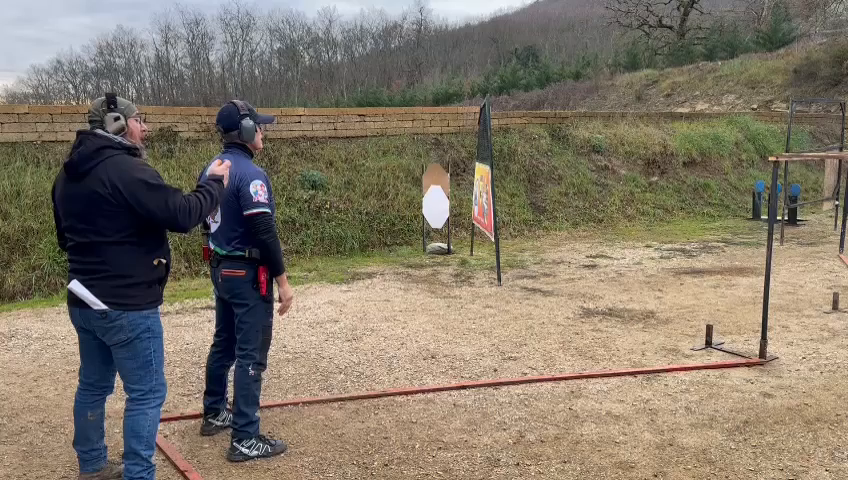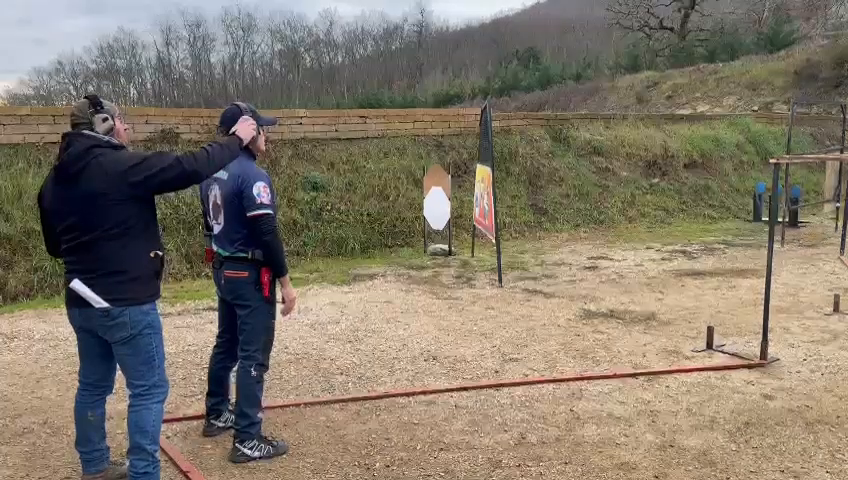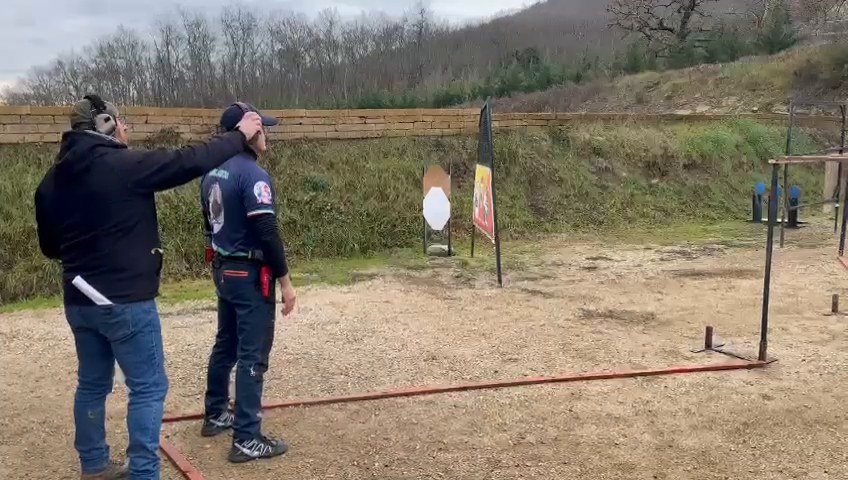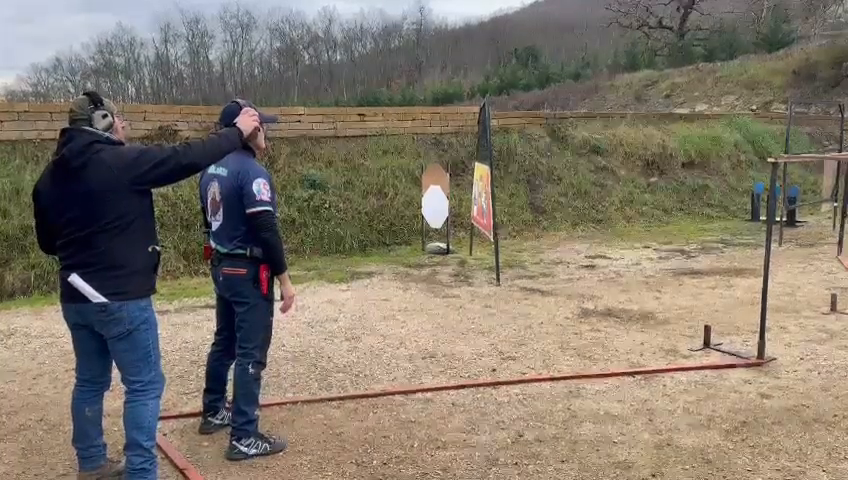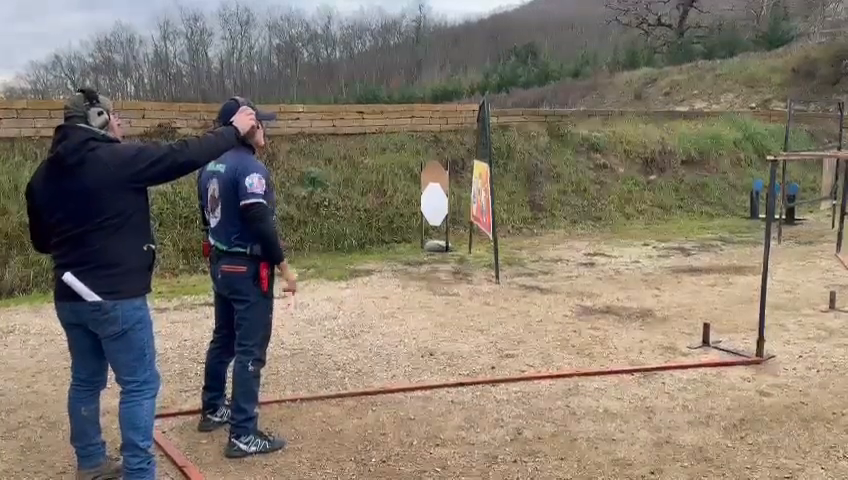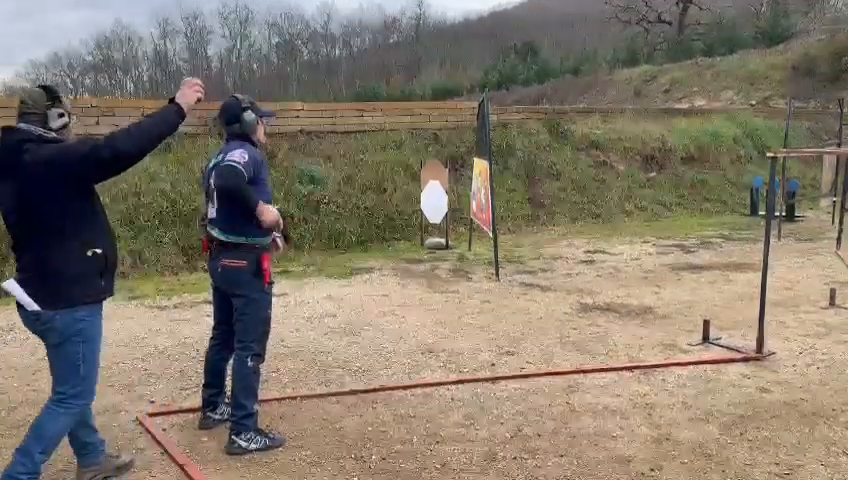
dt=0.7s
person 1, frame 1
left shoulder: (68, 175)
right shoulder: (126, 170)
right elbow: (182, 215)
right wrist: (216, 181)
left hip: (84, 301)
right hip: (127, 306)
left knee: (93, 385)
right knee: (146, 393)
person 1, frame 2
left shoulder: (55, 179)
right shoulder: (120, 167)
left elbow: (54, 245)
right elbow: (190, 168)
right wrist: (236, 139)
left hip: (82, 301)
right hip: (127, 303)
left knee: (92, 386)
right knee: (148, 389)
person 1, frame 3
left shoulder: (52, 180)
right shoulder: (123, 165)
left elbow: (49, 246)
right elbow: (192, 161)
right wrist: (240, 135)
left hip: (80, 300)
right hip: (125, 301)
left knee: (92, 384)
right knee: (148, 387)
person 1, frame 4
left shoulder: (50, 176)
right shoulder: (120, 162)
left elbow: (47, 242)
right elbow: (188, 158)
right wrist: (237, 131)
left hip: (76, 298)
right hip: (122, 298)
left knee: (89, 381)
right knee: (144, 385)
person 1, frame 5
left shoulder: (44, 174)
right shoulder: (117, 161)
left elbow: (40, 240)
right elbow: (184, 156)
right wrist: (234, 130)
left hip: (70, 297)
right hip: (115, 298)
left knee: (85, 381)
right knee: (140, 385)
person 1, frame 6
right shoulder: (53, 160)
right elbow: (120, 148)
right wrist: (178, 107)
left hip: (45, 297)
right hip: (69, 300)
left knee: (72, 387)
right knee: (73, 395)
person 2, frame 1
left shoulder: (211, 170)
right shoulder: (250, 174)
right elbow: (264, 233)
right wrist: (282, 280)
left hip: (221, 269)
right hip: (248, 274)
left knee: (223, 343)
right knee: (250, 355)
left ankle: (214, 414)
right ankle: (245, 440)
person 2, frame 2
left shoulder: (212, 173)
right shoulder: (252, 175)
right elbow: (267, 234)
right wrist: (285, 281)
left hip: (224, 271)
right hip: (251, 275)
left knee: (226, 345)
right knee: (253, 356)
left ankle: (217, 415)
right ankle: (247, 440)
person 2, frame 3
left shoulder: (212, 172)
right shoulder: (253, 174)
right elbow: (267, 234)
right wrist: (285, 280)
left hip: (223, 270)
right hip: (250, 274)
left knee: (225, 344)
right knee: (252, 356)
left ankle: (215, 414)
right ankle: (246, 440)
person 2, frame 4
left shoulder: (211, 170)
right shoulder: (252, 172)
right elbow: (266, 230)
right wrist: (284, 278)
left hip: (221, 268)
right hip: (249, 272)
left knee: (224, 342)
right knee: (250, 354)
left ankle: (213, 412)
right ankle: (244, 438)
person 2, frame 5
left shoulder: (210, 167)
right shoulder: (249, 167)
right elbow: (260, 223)
right wrist: (284, 266)
left hip: (220, 264)
right hip: (247, 268)
left knee: (223, 339)
right knee: (249, 351)
left ankle: (213, 410)
right ankle: (243, 436)
person 2, frame 6
left shoulder: (218, 159)
right shoulder: (246, 152)
right elbow: (229, 182)
left wrist: (264, 231)
right wrist: (261, 208)
left hip: (220, 257)
right hip: (246, 262)
left knee: (223, 336)
right knee: (249, 347)
left ankle: (212, 408)
right ankle: (243, 433)
